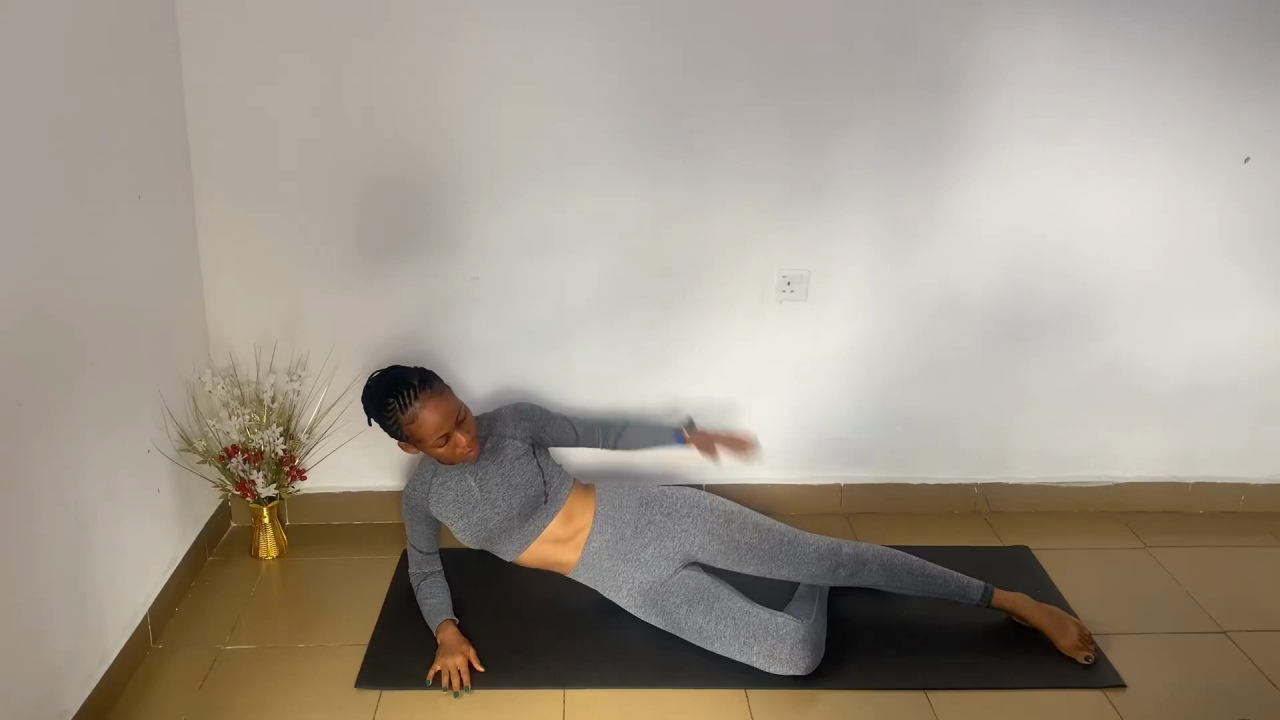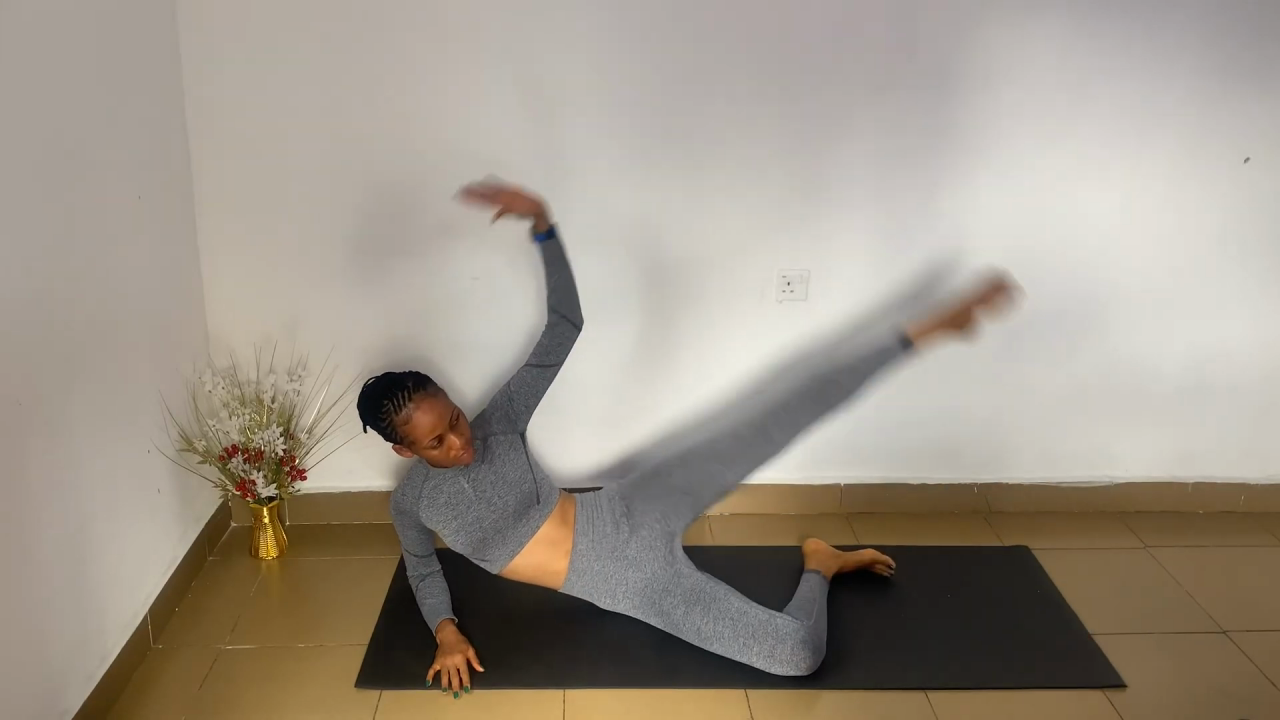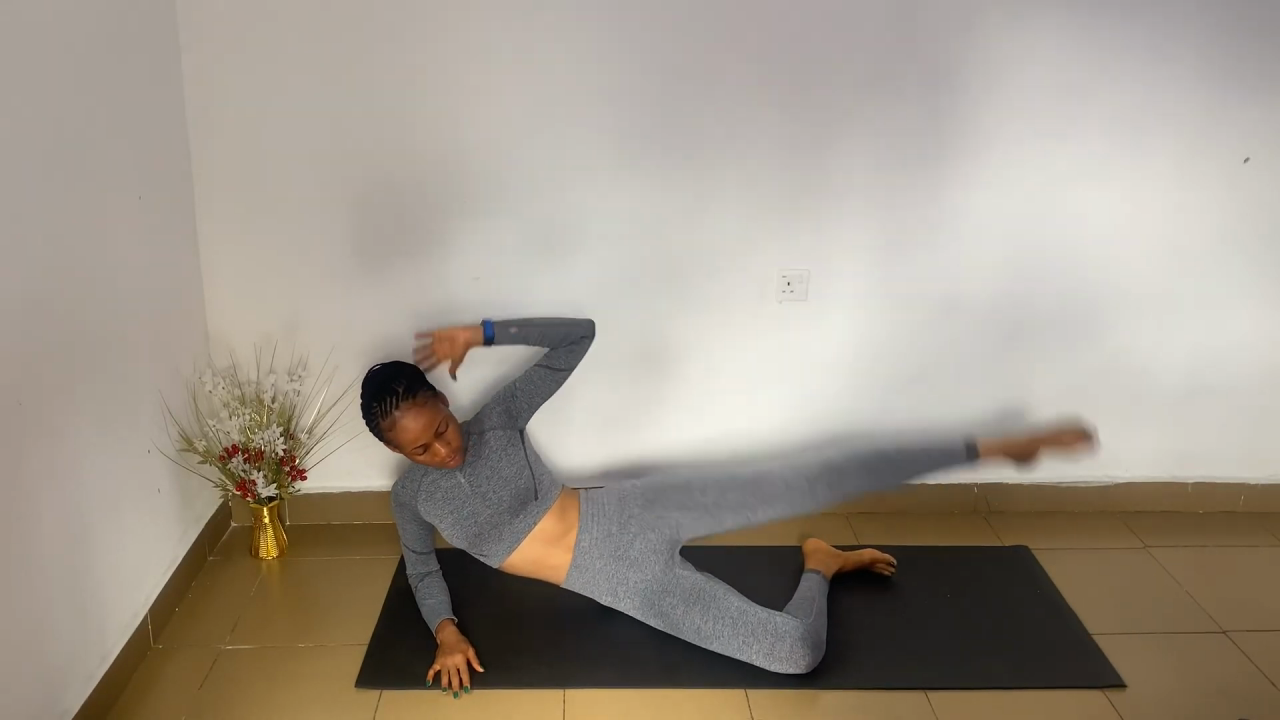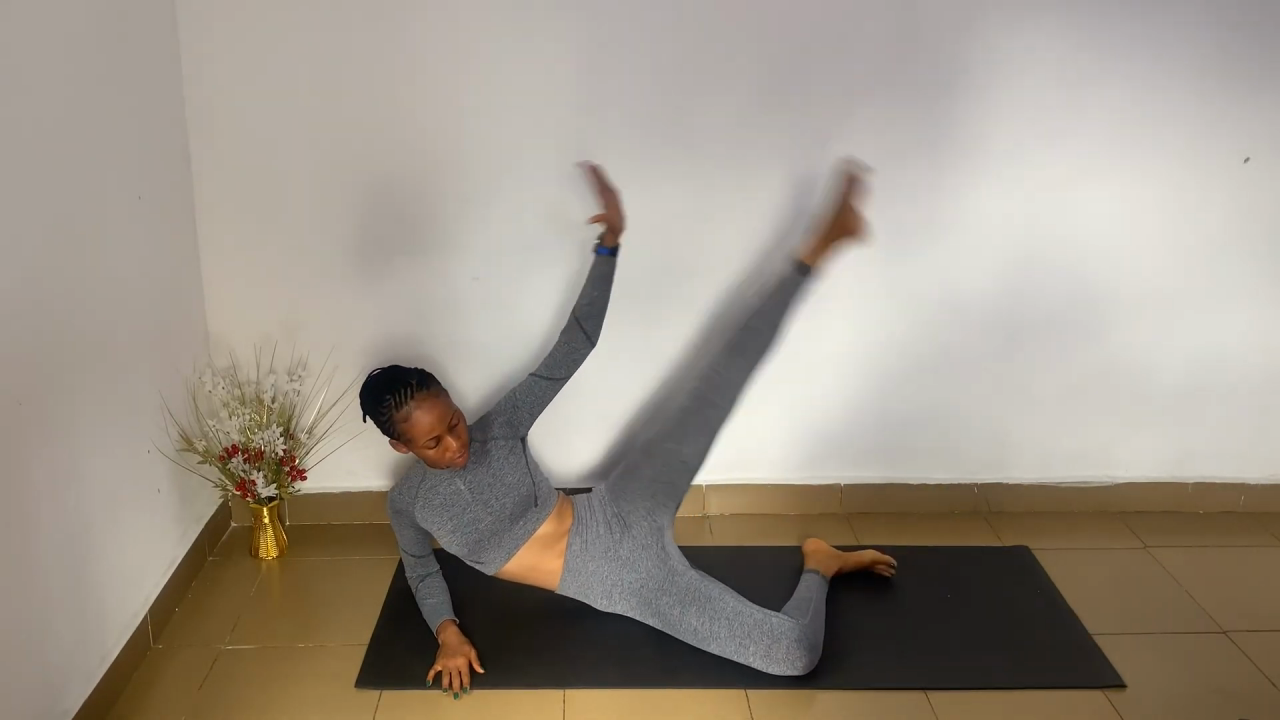
dt=1s
person 1, frame 1
left shoulder: (510, 422)
right shoulder: (423, 493)
left elbow: (608, 432)
right elbow: (423, 564)
left wrist: (690, 433)
right wrist: (446, 632)
left hip: (649, 520)
right hip: (628, 584)
left knee: (835, 554)
right knee: (794, 654)
left ankle: (1012, 601)
right ankle: (814, 584)
person 1, frame 2
left shoulder: (492, 422)
right shoulder: (412, 501)
left elbow: (565, 324)
right elbow: (422, 570)
left wrist: (542, 226)
right wrist: (447, 631)
left hip: (633, 521)
right hip: (622, 589)
left knee: (774, 424)
right knee: (794, 654)
right ankle: (820, 565)
person 1, frame 3
left shoulder: (498, 415)
right shoulder: (411, 495)
left elbow: (582, 332)
right elbow: (420, 565)
left wrist: (480, 333)
right wrist: (447, 632)
left hip: (634, 518)
right hip: (622, 586)
left knee: (819, 478)
right knee: (795, 652)
left ankle: (971, 461)
right ankle: (824, 565)
person 1, frame 4
left shoulder: (500, 429)
right shoulder: (409, 502)
left elbow: (577, 342)
right elbow: (421, 570)
left wrist: (608, 245)
right wrist: (447, 631)
left hip: (623, 527)
right hip: (620, 588)
left knee: (716, 384)
right knee: (794, 656)
right ankle: (827, 566)
